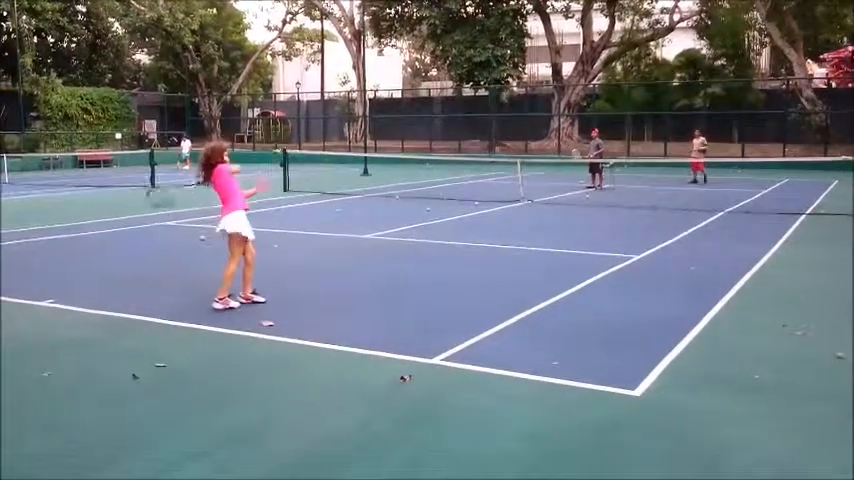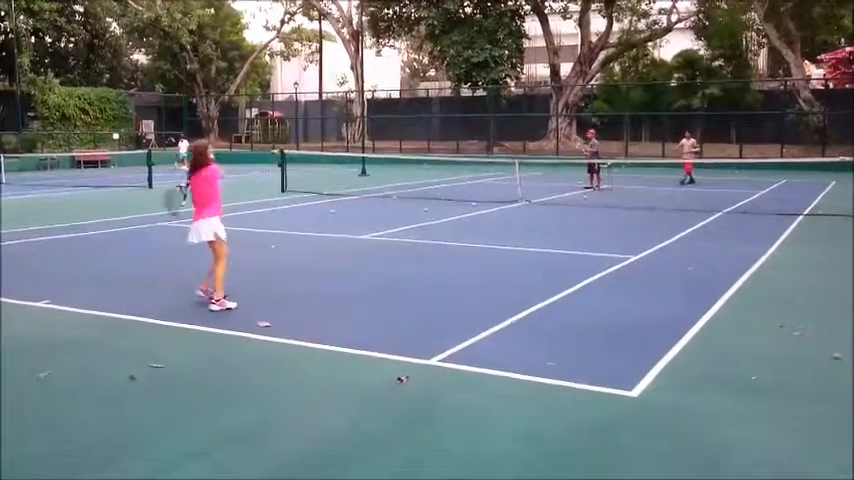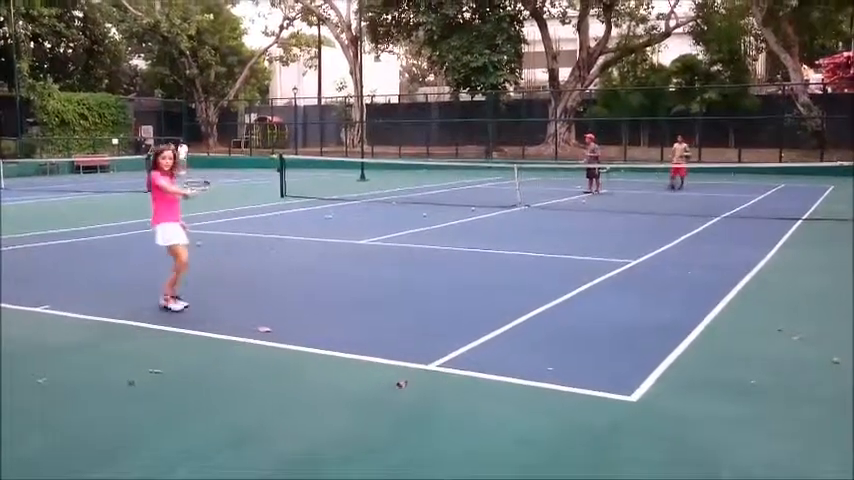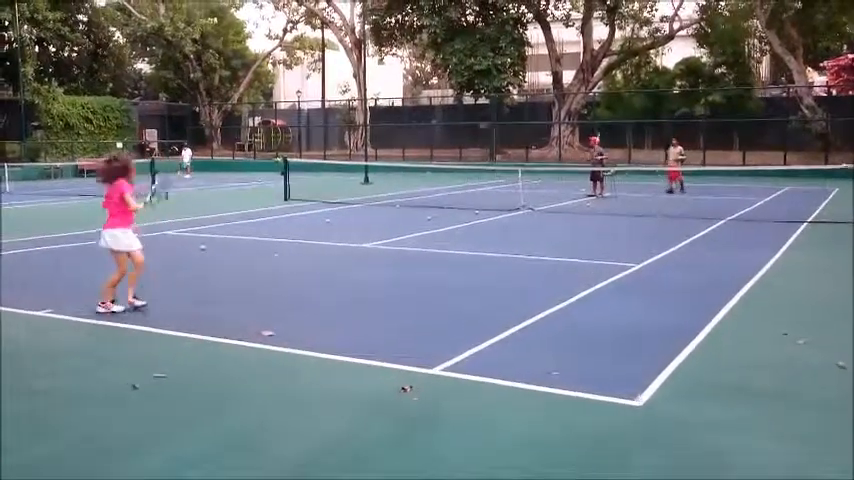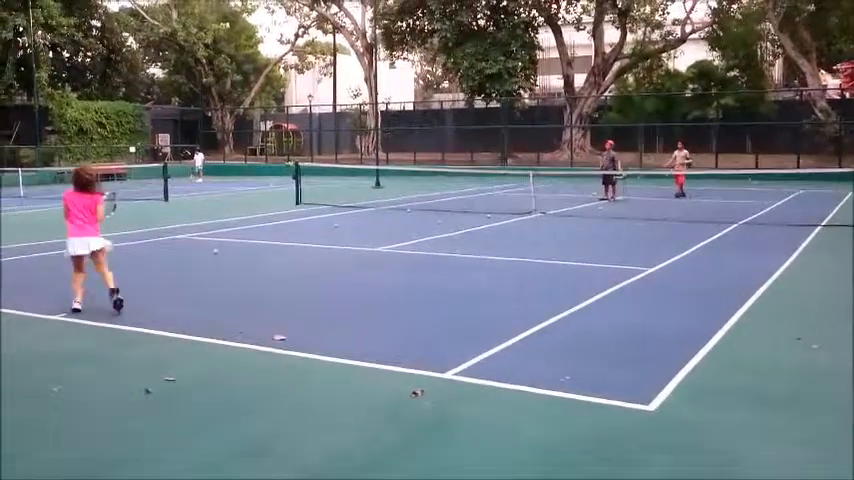
dt=0.4s
person 1, frame 1
left shoulder: (221, 174)
right shoulder: (221, 168)
right elbow: (236, 168)
left wrist: (254, 190)
left hip: (237, 216)
right hip: (234, 216)
left knee: (250, 256)
right knee: (235, 259)
left ankle: (247, 293)
right ankle: (221, 298)
person 1, frame 2
left shoulder: (194, 176)
right shoulder: (213, 169)
left elbow: (197, 201)
right elbow: (220, 175)
left hip: (200, 221)
right hip: (209, 220)
left knee: (222, 255)
right knee: (221, 259)
left ankle: (206, 287)
right ankle: (217, 300)
person 1, frame 3
left shoulder: (169, 178)
right shoulder: (155, 175)
right elbow: (171, 190)
left wrist: (179, 221)
right wrist: (186, 192)
left hip: (173, 224)
right hip: (164, 224)
left knee: (181, 261)
right knee: (182, 260)
left ankle: (169, 297)
right ankle: (169, 296)
person 1, frame 4
left shoulder: (113, 184)
right shoulder: (123, 184)
left elbow: (106, 204)
right elbow: (132, 207)
right wrist: (140, 205)
left hip: (123, 230)
right hip: (116, 231)
left knee: (139, 261)
right knee: (122, 269)
left ankle: (131, 297)
right ankle: (105, 303)
person 1, frame 5
left shoulder: (68, 195)
right shoulder: (96, 197)
left elbow: (66, 216)
right elbow: (100, 218)
left hip: (74, 239)
right hip: (91, 238)
left knee: (78, 271)
right knee: (103, 269)
left ankle: (77, 301)
right ankle: (112, 291)
